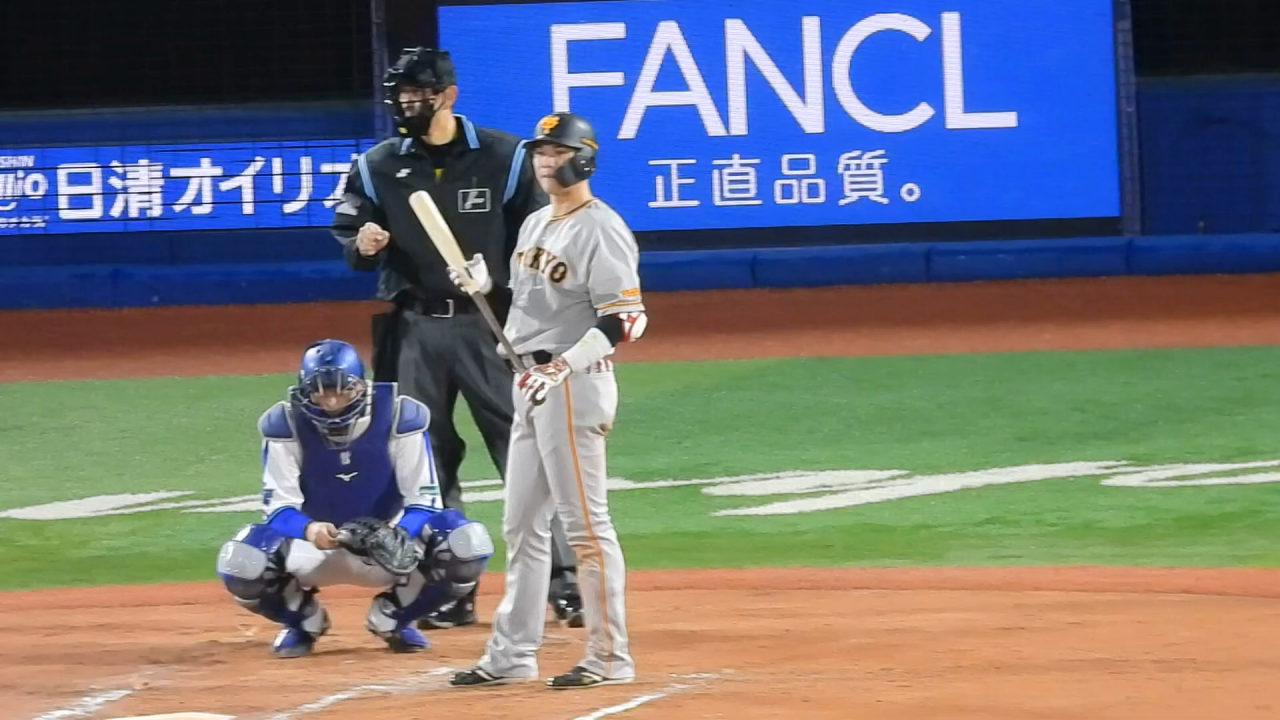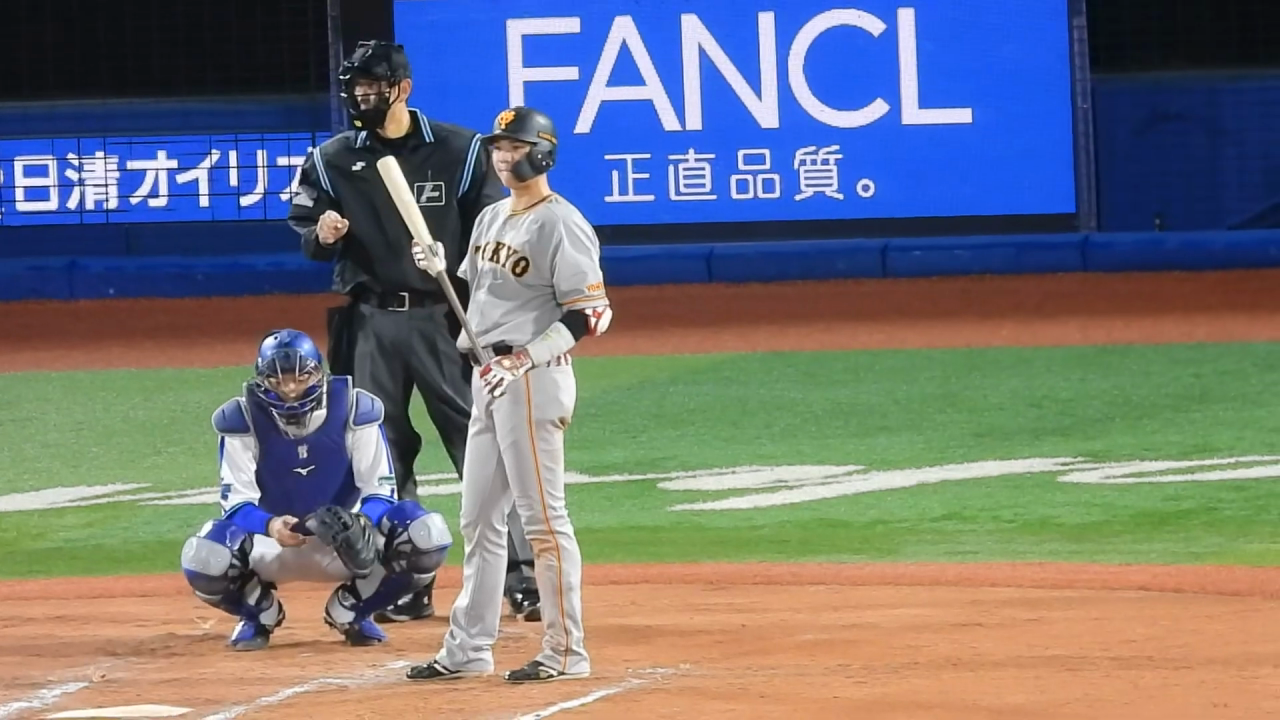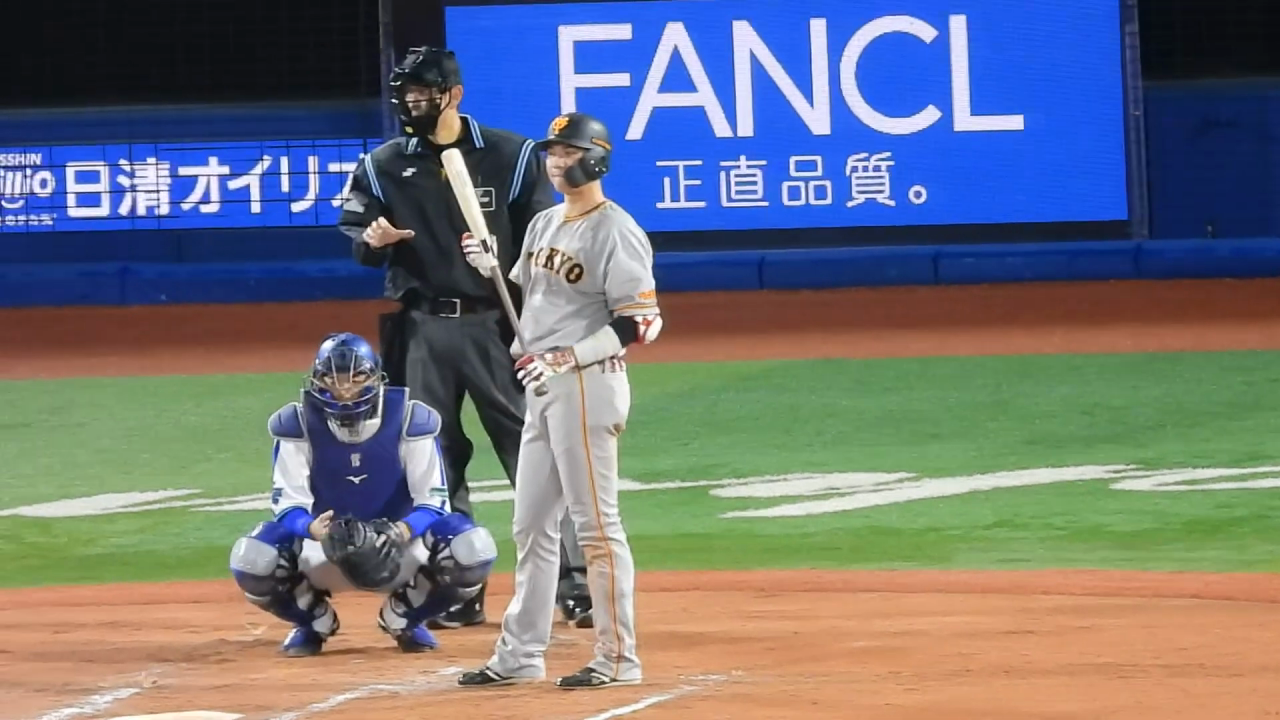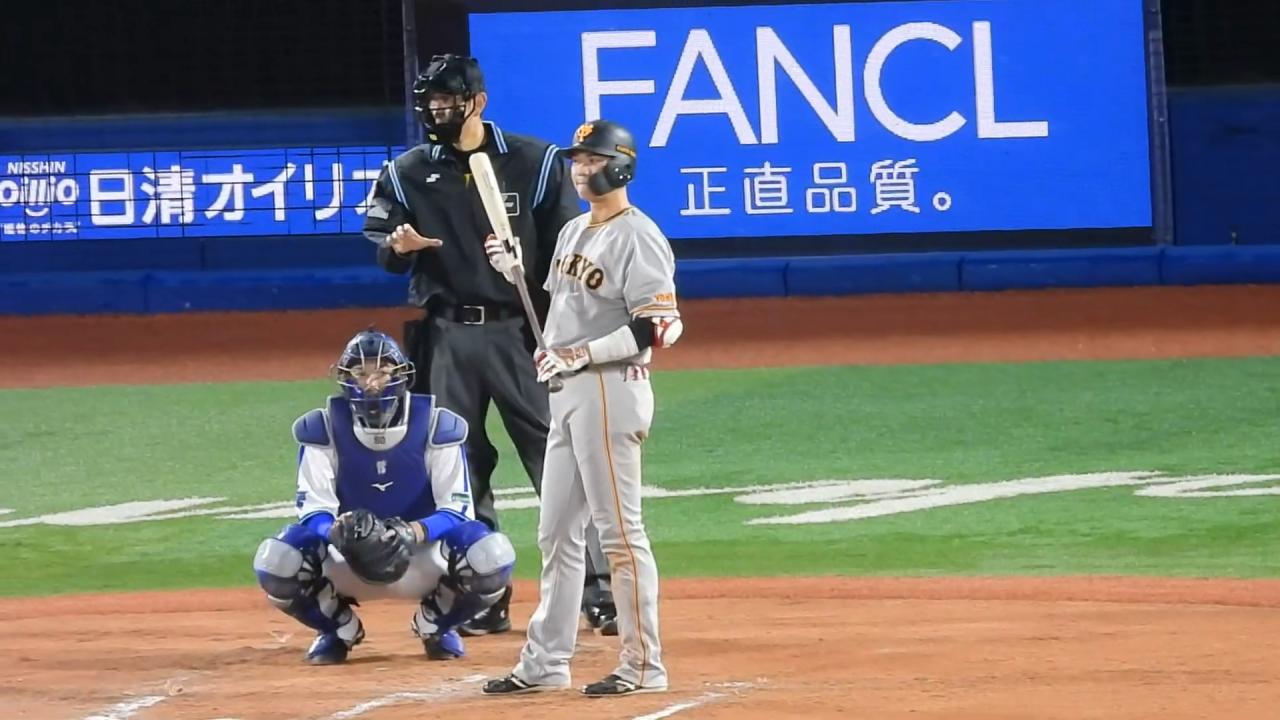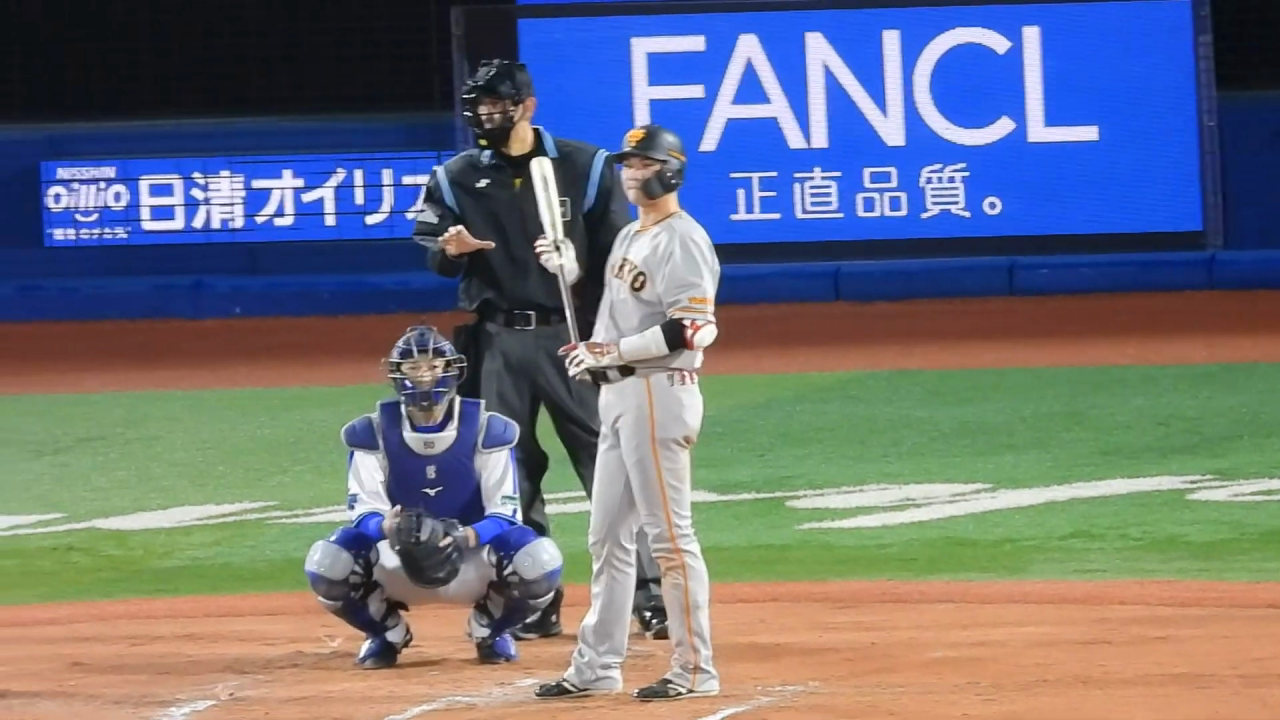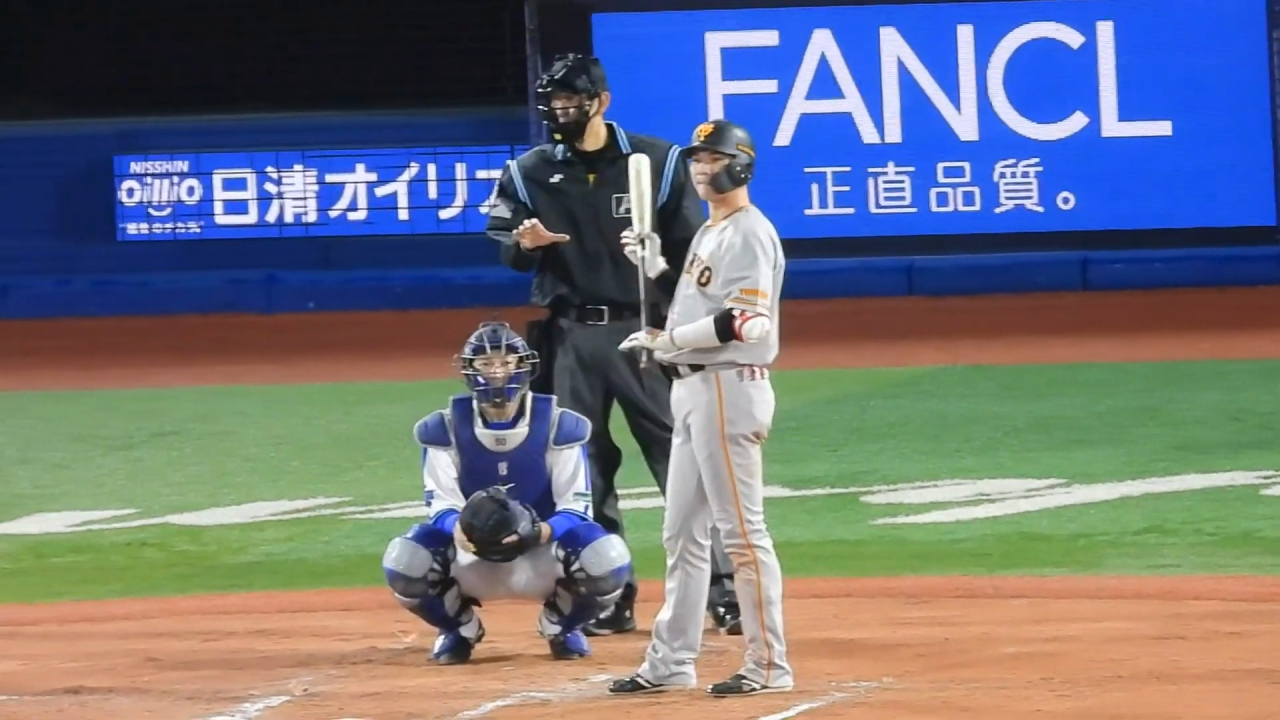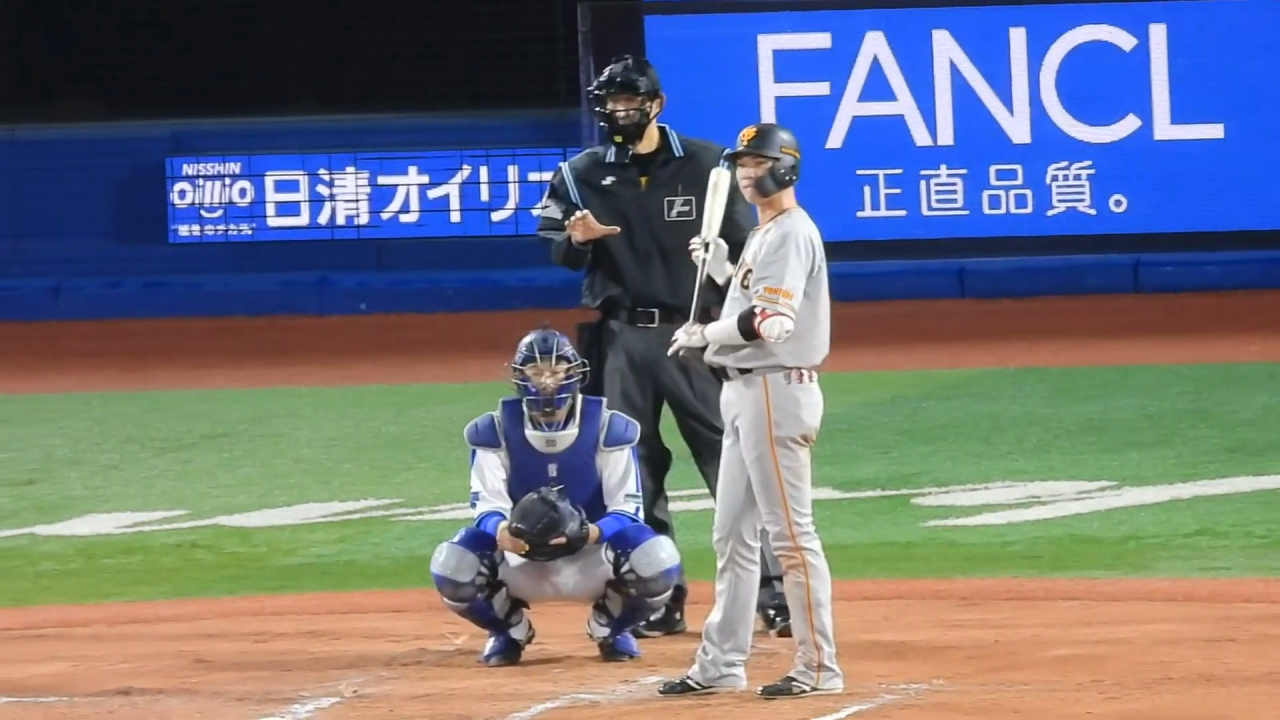
dt=0.3s
person 1, frame 1
left shoulder: (505, 156)
right shoulder: (376, 166)
right elbow: (347, 238)
right wrist: (363, 245)
left hip: (490, 325)
right hip: (415, 330)
right knee: (426, 463)
person 1, frame 2
left shoulder: (460, 150)
right shoulder: (331, 159)
right elbow: (304, 232)
right wrist: (323, 236)
left hip: (443, 319)
right hip: (369, 323)
right knee: (381, 457)
left ankle: (520, 580)
right ankle: (406, 586)
person 1, frame 3
left shoulder: (512, 155)
right shoulder: (382, 165)
right elbow: (355, 238)
right wrist: (372, 240)
left hip: (495, 324)
right hip: (422, 329)
right knee: (433, 463)
person 1, frame 4
left shoulder: (535, 161)
right shoulder: (406, 172)
right elbow: (379, 243)
right wrist: (397, 247)
left hip: (520, 331)
right hip: (446, 336)
person 1, frame 5
left shoulder: (585, 166)
right shoulder: (455, 176)
left elbow: (614, 257)
right elbow: (429, 251)
right wrist: (449, 249)
left hip: (571, 335)
right hip: (497, 340)
right knee: (510, 474)
person 1, frame 6
left shoulder: (658, 160)
right shoulder: (529, 171)
left elbow: (688, 251)
right elbow: (506, 250)
right wrist: (524, 244)
left hip: (644, 330)
right hip: (571, 336)
right knee: (584, 472)
person 1, frame 7
left shoulder: (707, 164)
right shoulder: (580, 173)
left elbow: (740, 253)
right elbow: (557, 250)
right wrist: (576, 240)
right hip: (620, 338)
right knee: (633, 472)
person 2, frame 1
left shoulder: (601, 229)
right shoulder: (535, 223)
left elbow: (626, 320)
left wrist: (561, 368)
right wrist: (483, 282)
left hip: (573, 385)
right hip: (533, 386)
left knee: (584, 523)
right knee: (522, 524)
left ankle: (610, 658)
right ankle: (513, 653)
person 2, frame 2
left shoulder: (561, 224)
right shoulder: (491, 217)
left elbow: (591, 313)
right elbow: (471, 290)
left wrist: (523, 359)
left hip: (533, 379)
right hip: (489, 379)
left knee: (543, 517)
right knee: (479, 518)
left ankle: (566, 652)
right ankle: (469, 647)
person 2, frame 3
left shoulder: (615, 230)
right shoulder: (543, 223)
left elbow: (642, 321)
right elbow: (523, 295)
left wrist: (569, 357)
right wrist: (491, 266)
left hip: (588, 384)
right hip: (542, 386)
left knee: (596, 524)
right knee: (531, 524)
left ankle: (618, 659)
right ankle: (520, 653)
person 2, frame 4
left shoulder: (637, 236)
right shoulder: (573, 231)
left elbow: (662, 325)
left wrist: (582, 354)
right wrist: (515, 270)
left hip: (610, 390)
right hip: (567, 392)
left knee: (619, 531)
right knee: (557, 531)
left ankle: (643, 666)
right ankle: (546, 661)
person 2, frame 5
left shoulder: (683, 239)
right shoulder: (628, 236)
left elbow: (695, 329)
left wrist: (611, 351)
right wrist: (568, 271)
left hip: (658, 394)
right hip: (617, 395)
left knee: (669, 534)
right knee: (607, 535)
left ankle: (694, 669)
right ankle: (596, 665)
person 2, frame 6
left shoulder: (748, 232)
right shoulder: (708, 231)
left elbow: (745, 322)
left wrist: (665, 337)
right wrist: (654, 266)
left hip: (729, 389)
right hip: (692, 389)
left knee: (741, 530)
right knee: (682, 531)
left ankle: (768, 665)
right ankle: (671, 660)
person 2, frame 7
left shoulder: (791, 233)
right shoulder: (764, 233)
left elbow: (770, 322)
left wrist: (700, 334)
right wrist: (723, 270)
left hip: (775, 392)
right hip: (745, 393)
left knee: (790, 532)
right knee: (732, 533)
left ankle: (818, 666)
right ankle: (721, 661)
person 3, frame 1
left shoulder: (398, 416)
right shoulder: (286, 422)
left elbow: (424, 499)
right elbow: (277, 504)
left wrist: (399, 531)
right wrist: (308, 529)
right hip: (313, 546)
left knee: (470, 546)
right knee: (239, 566)
left ankle: (391, 618)
right ankle: (303, 620)
person 3, frame 2
left shoulder: (354, 408)
right shoulder: (242, 416)
left elbow: (381, 489)
right elbow: (235, 499)
left wrist: (363, 521)
right wrist: (271, 525)
left hip: (344, 542)
right hip: (272, 539)
left knee: (429, 535)
right knee: (203, 561)
left ankle: (349, 611)
right ankle: (260, 613)
person 3, frame 3
left shoulder: (409, 419)
right shoulder: (298, 422)
left elbow: (435, 501)
right elbow: (287, 503)
left wrist: (402, 531)
right wrist: (312, 527)
left hip: (397, 548)
right hip: (324, 550)
left knee: (474, 550)
right knee: (251, 560)
left ankle: (403, 617)
right ankle: (313, 621)
person 3, frame 4
left shoulder: (435, 425)
right shoulder: (323, 427)
left elbow: (458, 508)
right elbow: (313, 508)
left wrist: (416, 531)
right wrist: (334, 531)
left hip: (422, 554)
right hip: (348, 558)
left knee: (493, 556)
right knee: (275, 562)
left ankle: (435, 624)
right ankle: (338, 629)
person 3, frame 5
left shoulder: (486, 428)
right shoulder: (373, 431)
left elbow: (505, 511)
right elbow: (363, 508)
left wrist: (468, 537)
right wrist: (385, 526)
left hip: (471, 562)
right hip: (400, 563)
left knee: (540, 562)
right knee: (326, 564)
left ankle: (489, 629)
right ankle: (386, 633)
person 3, frame 6
left shoulder: (557, 425)
right shoulder: (446, 427)
left elbow: (577, 508)
right elbow: (442, 504)
left wrist: (541, 532)
right wrist: (458, 527)
left hip: (543, 557)
right hip: (473, 558)
left knee: (607, 559)
right knee: (404, 562)
left ankle: (560, 625)
right ankle: (459, 629)
person 3, frame 7
left shoulder: (607, 427)
right shoulder: (496, 430)
left elbow: (628, 508)
right elbow: (487, 505)
left wrist: (590, 533)
right wrist: (501, 530)
left hip: (591, 559)
right hip: (523, 561)
left knee: (658, 561)
right knee: (452, 567)
left ankle: (610, 627)
right ankle: (510, 630)
